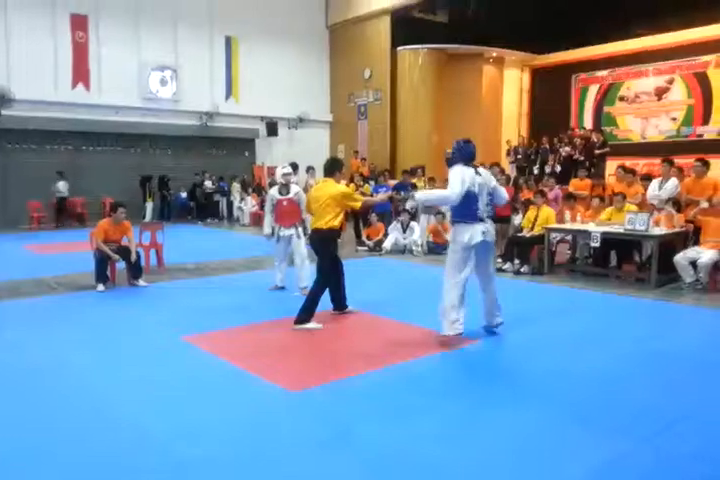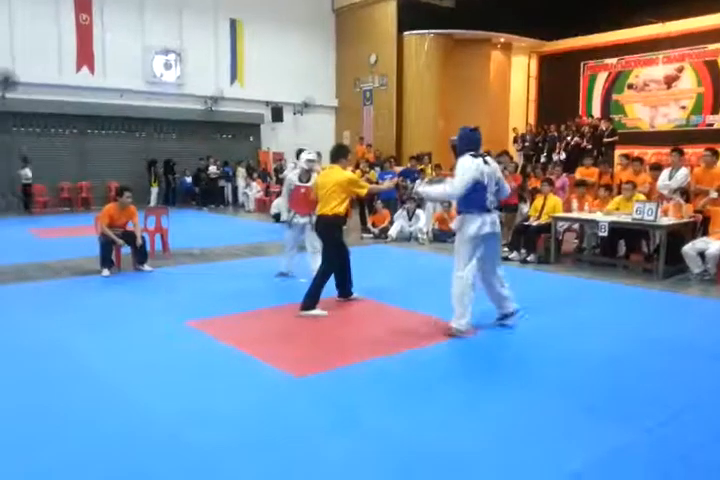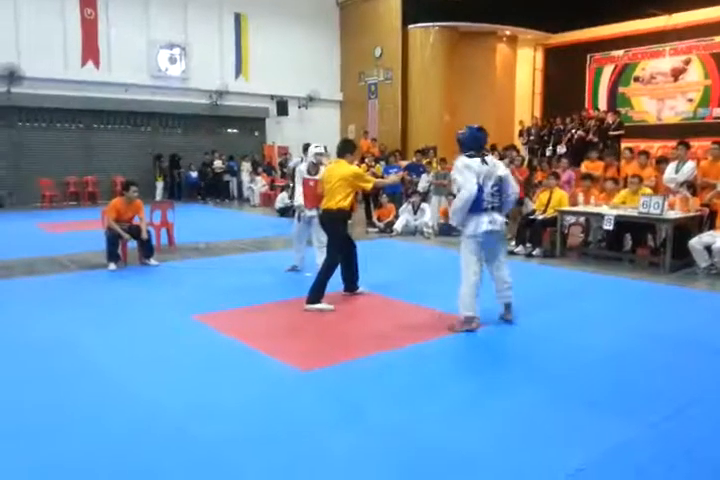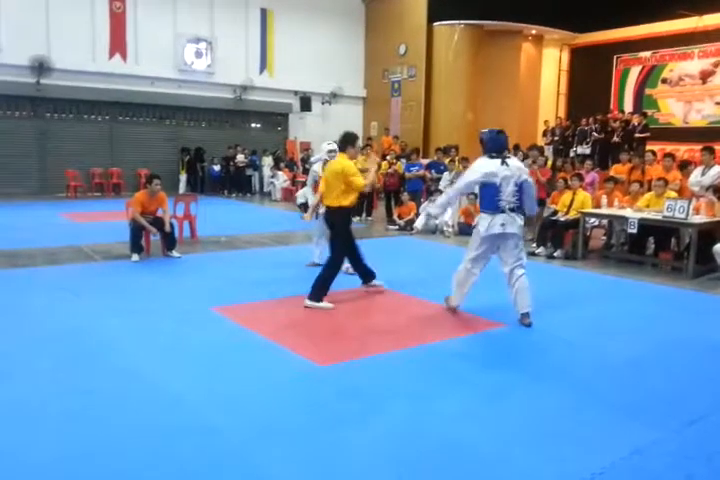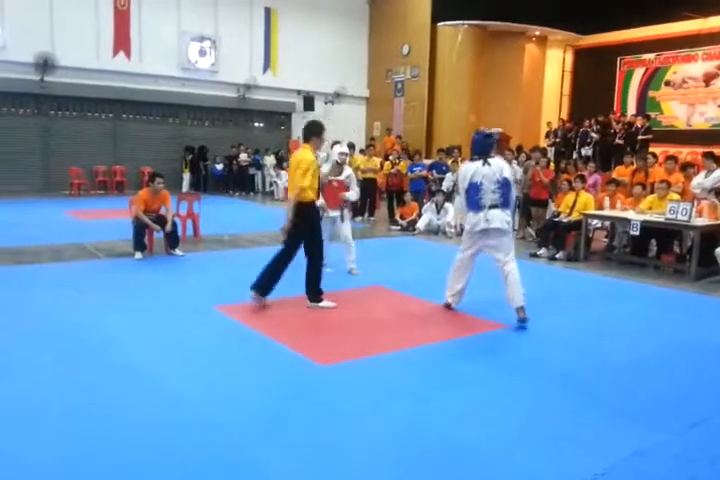
dt=0.4s
person 1, frame 1
left shoulder: (458, 171)
right shoulder: (485, 174)
left elbow: (453, 196)
right elbow: (502, 198)
left wrist: (421, 196)
left hip: (464, 232)
right hip: (486, 231)
left knee: (454, 280)
right knee: (486, 279)
left ankle: (453, 327)
right ankle: (493, 320)
person 1, frame 2
left shoulder: (466, 163)
right shoulder: (491, 164)
left elbow: (454, 191)
right elbow: (505, 192)
left wrist: (424, 189)
left hip: (472, 223)
right hip: (491, 223)
left knee: (463, 272)
right knee: (491, 270)
left ankle: (461, 323)
right ankle: (507, 309)
person 1, frame 3
left shoulder: (463, 163)
right shoulder: (496, 163)
left elbow: (467, 193)
right elbow: (513, 191)
left wrist: (454, 218)
right wrist: (502, 211)
left hip: (474, 222)
right hip: (495, 221)
left knee: (471, 270)
right knee: (498, 265)
left ankle: (469, 317)
right ankle: (507, 308)
person 1, frame 4
left shoulder: (483, 164)
right shoulder: (518, 165)
left elbow: (459, 188)
right elbow: (530, 191)
left wrist: (436, 208)
right wrist: (530, 213)
left hip: (489, 223)
right hip: (513, 223)
left knee: (471, 264)
right knee: (516, 269)
left ankle: (454, 300)
right ankle: (525, 314)
person 1, frame 5
left shoulder: (466, 168)
right shoulder: (503, 165)
left elbow: (463, 198)
right elbow: (511, 195)
right wrist: (506, 216)
left hip: (476, 221)
right hip: (500, 219)
left knee: (463, 261)
right knee: (508, 263)
left ankle: (450, 299)
right ankle: (520, 308)
person 2, frame 1
left shoulder: (314, 189)
right shoulder: (340, 190)
left elbow: (310, 210)
right elbow: (362, 201)
right wrist: (379, 199)
left hip: (316, 234)
right hip: (327, 236)
left knee: (336, 269)
right knee: (323, 278)
left ankle: (340, 305)
right ankle: (302, 319)
person 2, frame 2
left shoulder: (321, 175)
right shoulder: (346, 176)
right elbow: (368, 189)
right wrist: (385, 187)
left hip: (322, 221)
right hip: (332, 223)
left knee: (342, 255)
right knee: (328, 264)
left ankle: (345, 292)
right ankle: (308, 306)
person 2, frame 3
left shoulder: (328, 170)
right shoulder: (352, 171)
right elbow: (374, 183)
right wrist: (391, 180)
left hip: (326, 215)
right hip: (336, 217)
left knee: (348, 249)
right knee: (333, 258)
left ankle: (351, 286)
right ankle: (314, 299)
person 2, frame 4
left shoulder: (331, 164)
right shoulder: (348, 165)
left elbow: (321, 192)
right elbow: (366, 186)
left wrist: (311, 211)
right wrist: (373, 167)
left hip: (332, 212)
right hip: (340, 214)
left knee: (351, 248)
right knee: (337, 257)
left ankle: (368, 279)
right ankle: (314, 297)
person 2, frame 5
left shoulder: (297, 154)
right shoulder: (309, 159)
right elbow: (297, 189)
right wrist: (289, 218)
left hip: (296, 209)
right hip: (305, 209)
left knee: (288, 252)
right knee: (315, 255)
left ankle: (260, 289)
right ankle: (315, 298)
person 3, frame 1
left shoulder: (297, 191)
right shoulder: (272, 193)
left elbow: (305, 210)
right elbow: (268, 212)
right wrist: (267, 230)
left hip: (295, 229)
right hip: (280, 230)
left knee: (301, 256)
right knee: (280, 258)
left ankle: (304, 286)
right ankle: (279, 283)
person 3, frame 2
left shoulder: (317, 179)
right shoulder: (291, 177)
right elbow: (285, 197)
right wrist: (285, 215)
left hip: (310, 218)
right hip: (295, 217)
left knee: (314, 247)
right knee: (290, 245)
right ankle: (286, 270)
person 3, frame 3
right shoulder: (301, 169)
right elbow: (298, 186)
right wrist: (298, 201)
left hip: (317, 211)
right hip: (303, 210)
left knee: (320, 241)
right knee: (298, 238)
right ankle: (297, 264)
person 3, frame 4
right shoulder: (315, 168)
right elbow: (309, 186)
right wrist: (312, 201)
right hip: (321, 208)
right knee: (318, 234)
left ankle: (347, 265)
right ankle: (318, 259)
person 3, frame 5
left shoulder: (349, 173)
right shoulder: (324, 171)
left elbow: (355, 191)
left wrist: (348, 196)
right wrist: (320, 202)
left hip: (342, 210)
right hip: (327, 210)
left knee: (346, 238)
left ankle: (352, 266)
